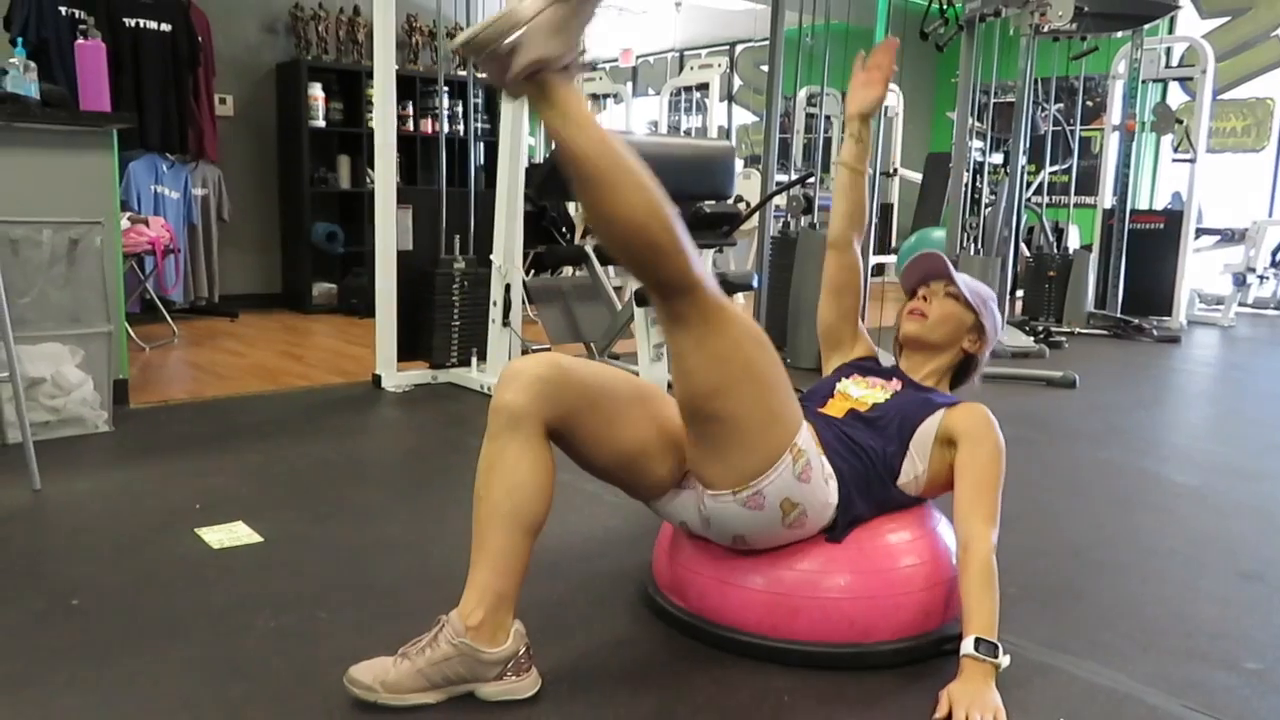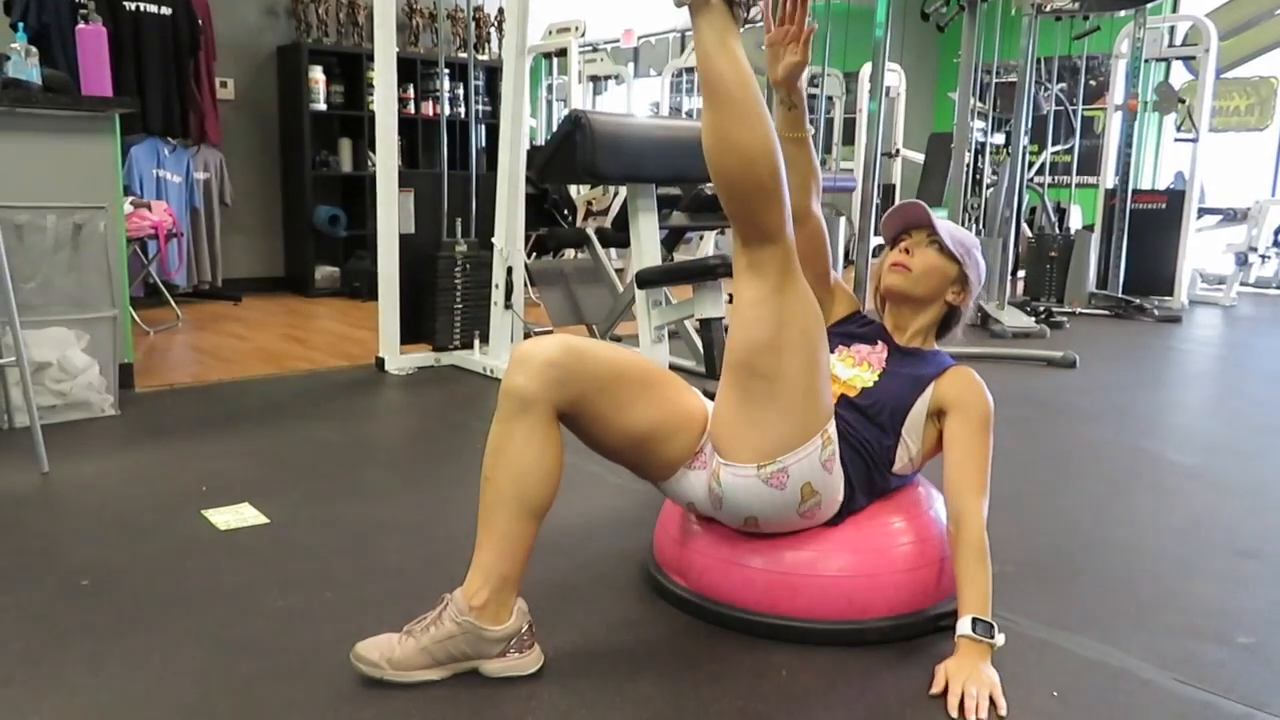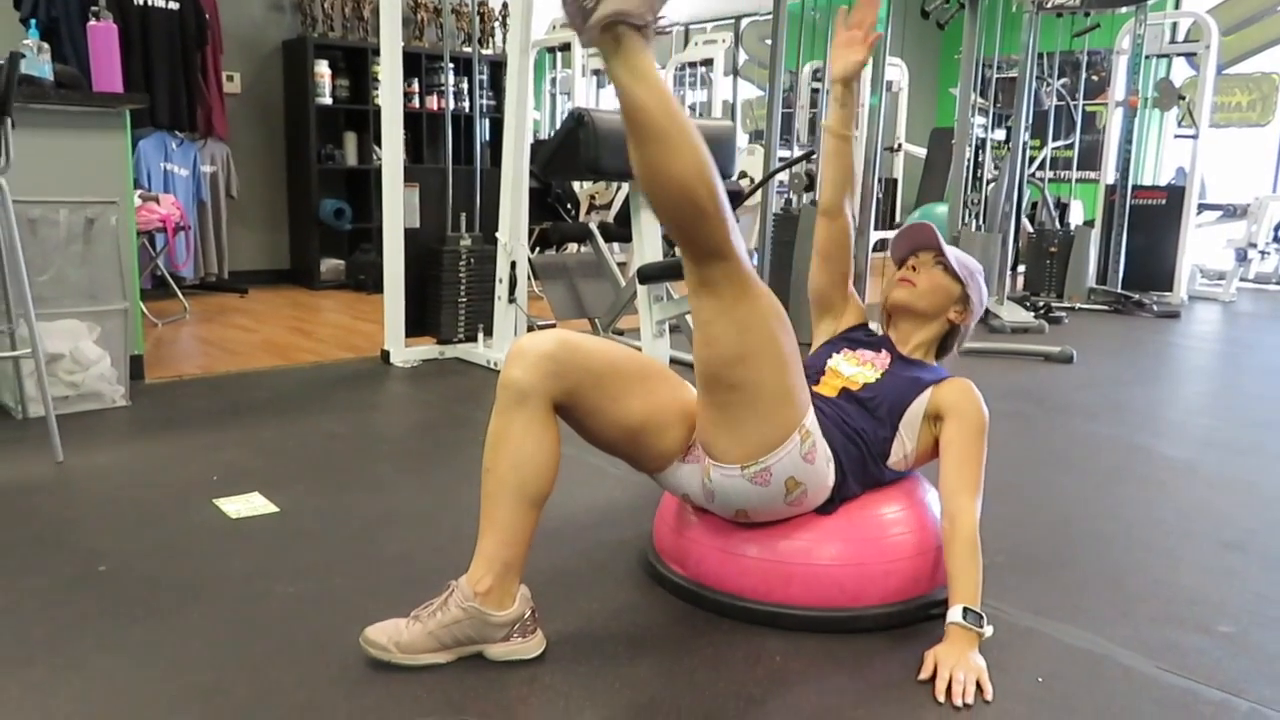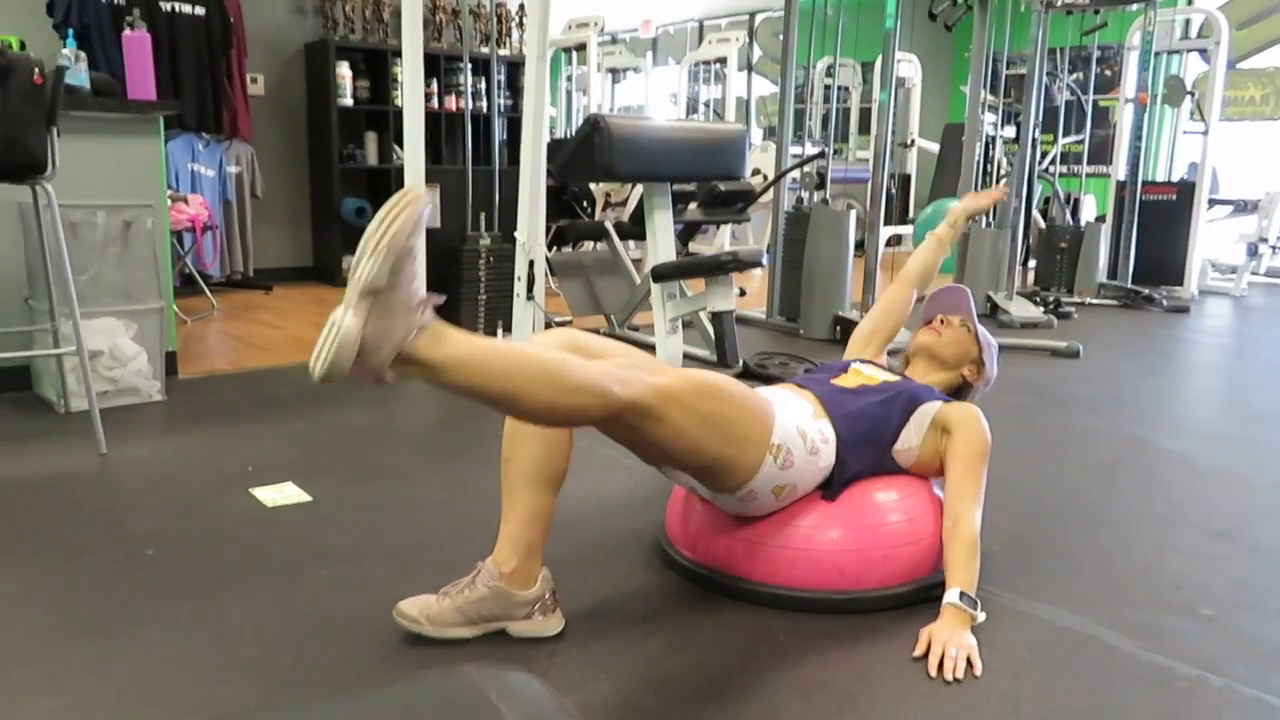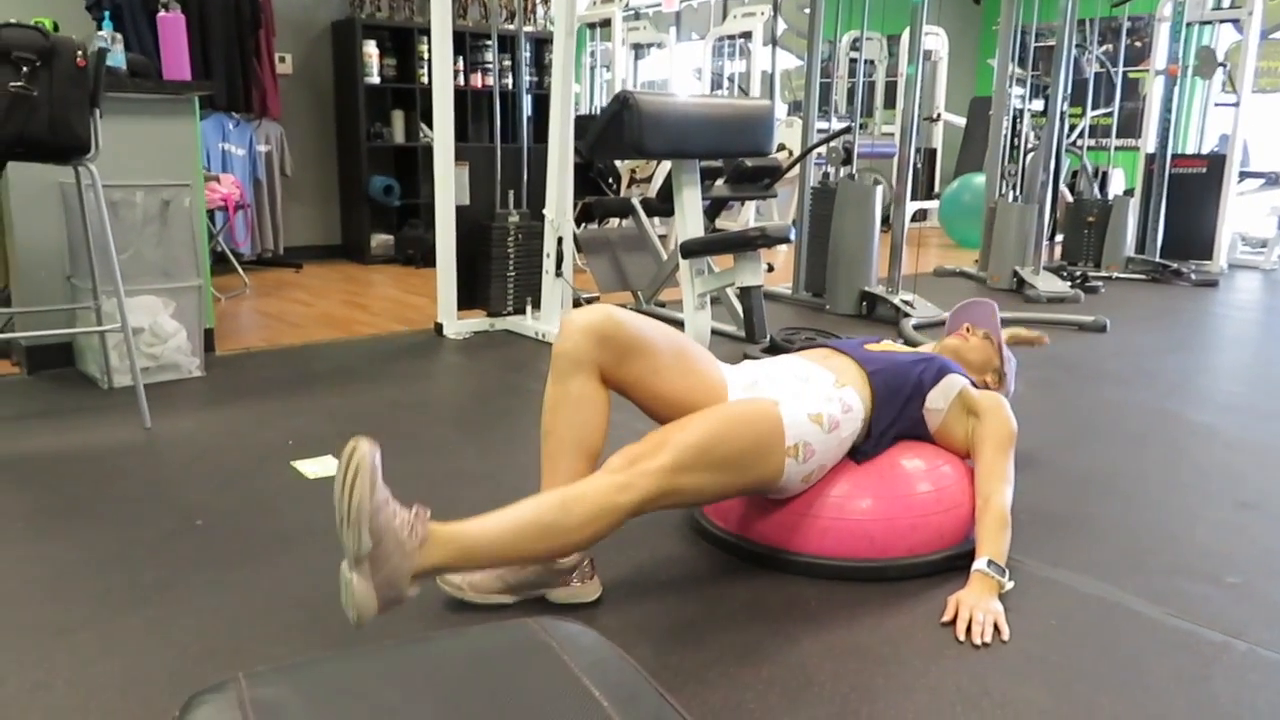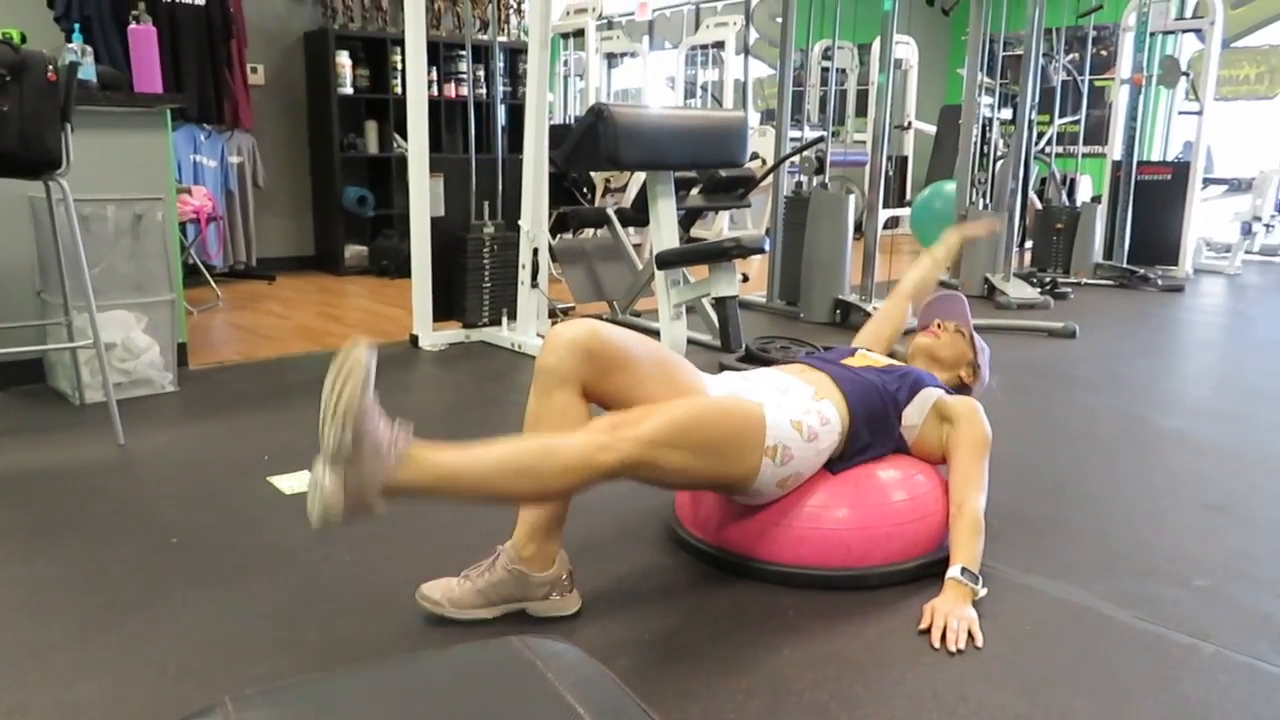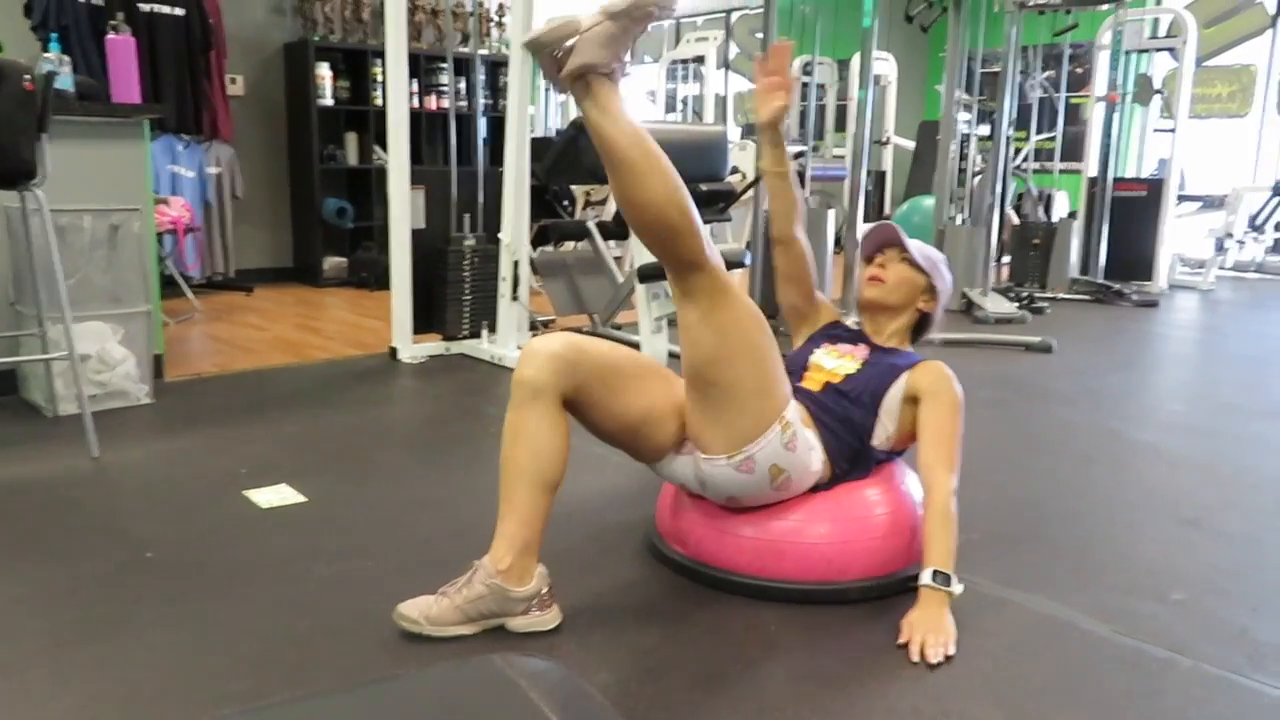
dt=0.5s
person 1, frame 1
left shoulder: (966, 424)
right shoulder: (856, 367)
left elbow: (978, 541)
right elbow: (840, 248)
right wrist: (857, 128)
left hip: (786, 486)
right hip: (717, 483)
left knee: (680, 280)
right knee: (529, 386)
left ankle: (545, 76)
right ankle: (485, 639)
person 1, frame 2
left shoulder: (955, 388)
right shoulder: (841, 316)
left elbow: (968, 515)
right elbow: (806, 210)
left wrist: (975, 648)
right wrist: (788, 93)
left hip: (787, 480)
right hip: (721, 460)
left knee: (764, 234)
right knee: (538, 368)
right ankle: (489, 618)
person 1, frame 3
left shoulder: (951, 397)
right shoulder: (848, 331)
left elbow: (962, 513)
right elbow: (832, 213)
left wrist: (962, 633)
right wrist: (840, 90)
left hip: (782, 469)
right hip: (716, 453)
left knee: (713, 250)
right knee: (537, 360)
right ankle: (493, 603)
person 1, frame 4
left shoulder: (957, 421)
right shoulder: (866, 364)
left elbow: (966, 514)
right elbow: (900, 290)
left wrist: (956, 610)
right wrist: (951, 223)
left hip: (790, 438)
right hip: (728, 418)
left knee: (615, 386)
right knee: (552, 351)
left ankle: (407, 338)
right ankle: (515, 583)
person 1, frame 5
left shoulder: (980, 405)
right shoulder: (921, 366)
left elbow: (996, 492)
left wrist: (985, 578)
right wrist: (985, 325)
left hip: (818, 411)
right hip: (754, 381)
left knee: (634, 475)
right knee: (588, 330)
left ankle: (414, 548)
right ankle: (555, 555)
person 1, frame 6
left shoulder: (954, 411)
right shoulder: (873, 363)
left elbow: (967, 502)
right elbow: (895, 309)
left wrist: (960, 583)
right wrist: (942, 250)
left hip: (796, 423)
right hip: (742, 390)
left knee: (613, 440)
right knee: (574, 342)
left ankle: (392, 468)
right ankle: (535, 565)
person 1, frame 7
left shoulder: (928, 380)
right shoulder: (825, 332)
left elbow: (940, 485)
right elbow: (785, 236)
left wrist: (935, 597)
right wrist: (772, 131)
left hip: (771, 452)
right hip: (710, 444)
left knee: (693, 261)
right knee: (547, 358)
left ankle: (596, 81)
right ankle: (514, 580)
